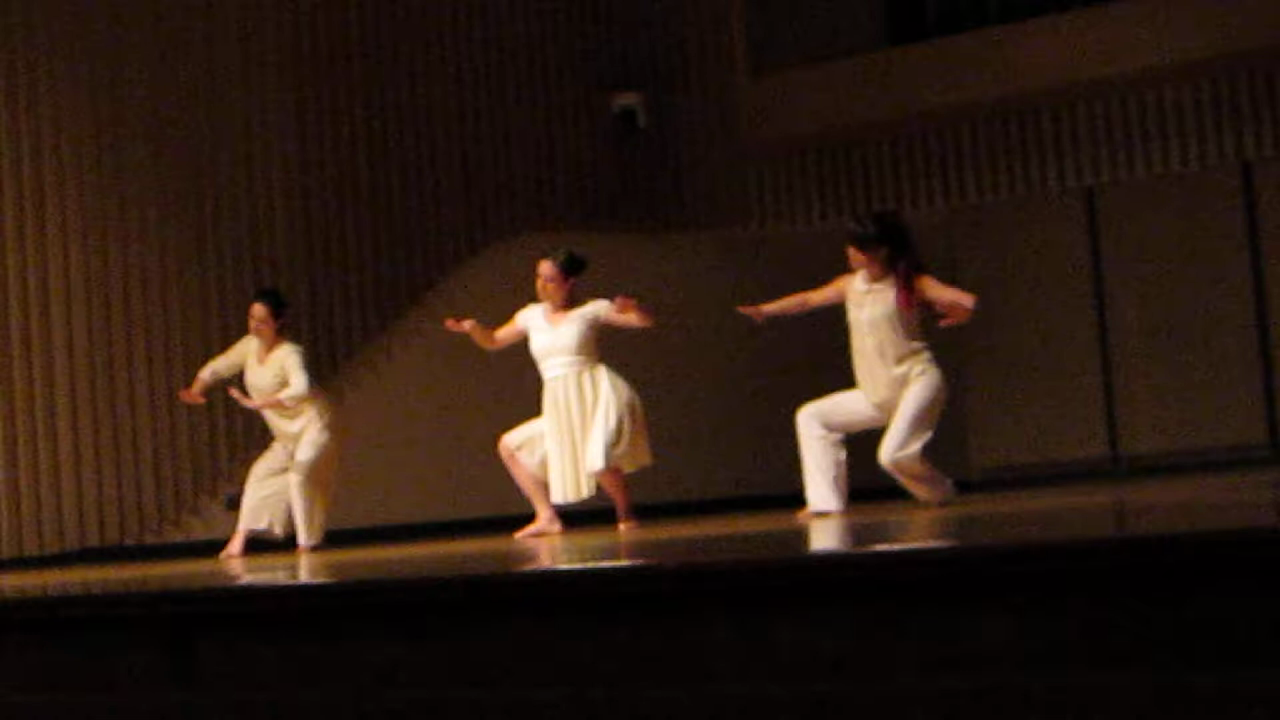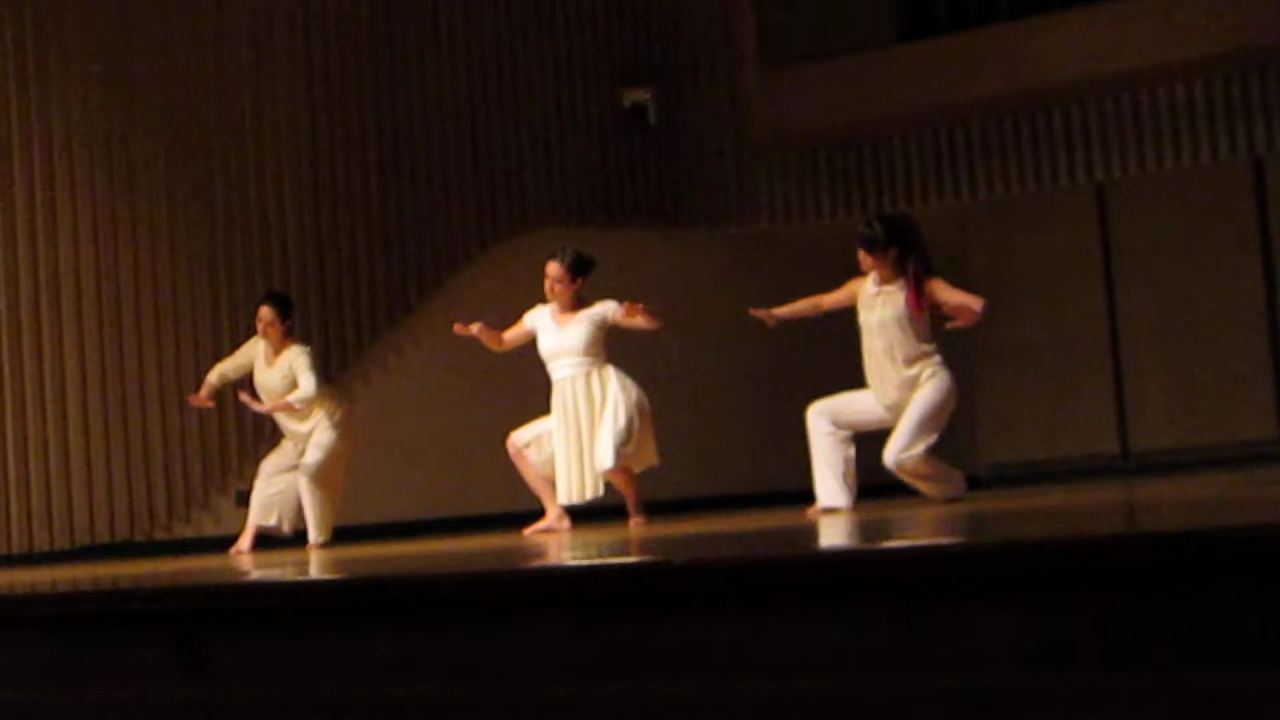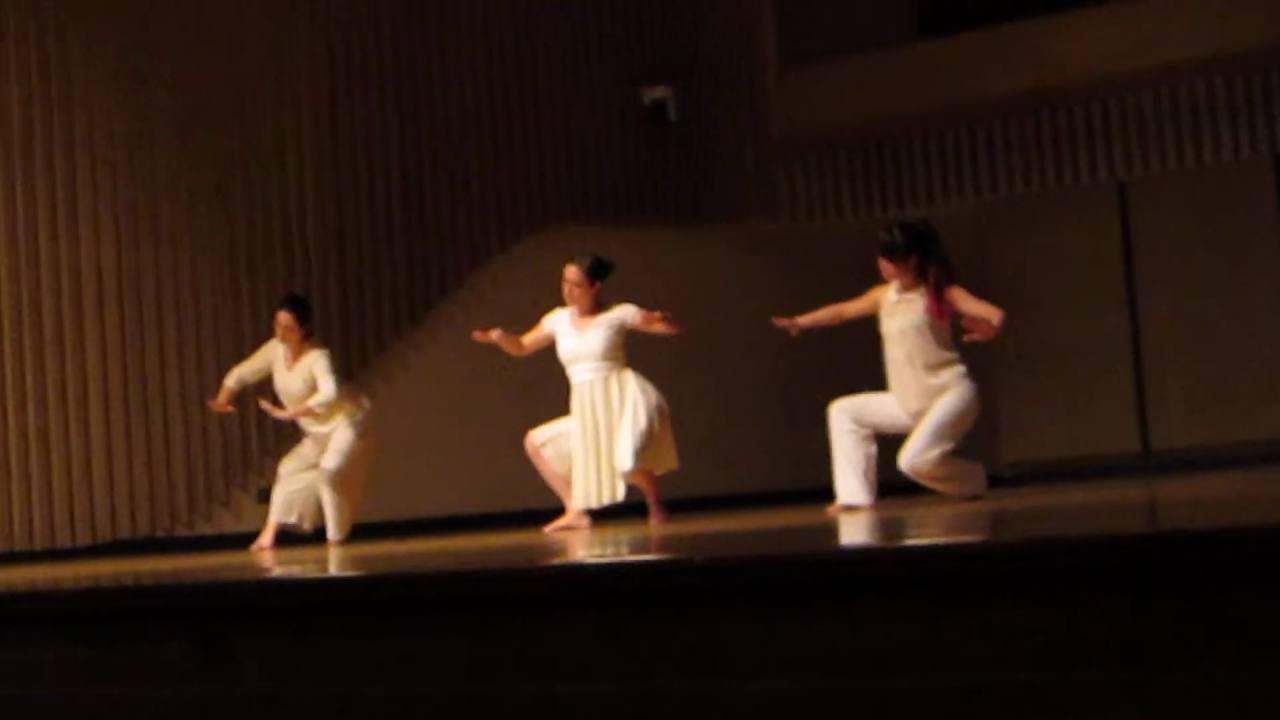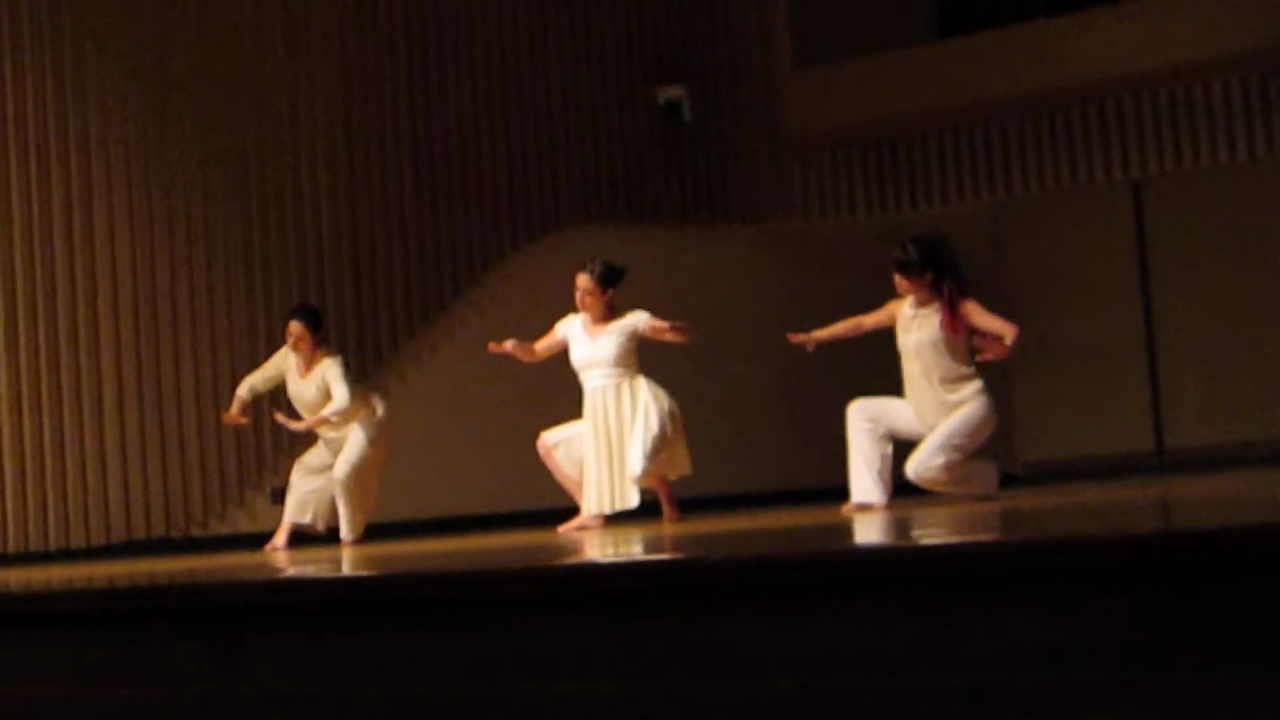
dt=0.2s
person 1, frame 1
left shoulder: (913, 284)
right shoulder: (850, 284)
left elbow: (968, 300)
right elbow: (808, 299)
left wrist: (964, 313)
right wrist: (764, 310)
left hip: (918, 381)
right hip: (877, 394)
left knee: (893, 454)
right knee: (811, 417)
left ankle: (940, 493)
right ankle: (826, 502)
person 1, frame 2
left shoulder: (923, 286)
right shoulder: (861, 287)
left elbow: (977, 303)
right elbow: (821, 302)
left wrist: (971, 316)
right wrist: (775, 313)
left hip: (929, 384)
right hip: (887, 396)
left knee: (898, 455)
right knee: (820, 414)
left ankle: (951, 486)
right ankle: (835, 498)
person 1, frame 3
left shoulder: (944, 294)
right shoulder: (883, 295)
left elbow: (996, 314)
right elbow: (844, 310)
left wrist: (991, 329)
right wrist: (798, 322)
left hip: (952, 393)
right hip: (908, 403)
left knee: (914, 460)
right knee: (843, 411)
left ankle: (972, 480)
right ankle: (856, 495)
person 1, frame 4
left shoulder: (960, 308)
right shoulder: (899, 308)
left elbow: (1010, 329)
right elbow: (860, 323)
left wrist: (1003, 347)
right wrist: (814, 336)
left hip: (968, 407)
right hip: (924, 413)
left knee: (921, 469)
right knee: (861, 411)
left ankle: (984, 477)
right ankle: (870, 495)
person 2, frame 1
left shoulder: (591, 309)
right shoulder: (532, 314)
left elbow: (646, 320)
right elbow: (492, 341)
left wrist: (632, 308)
right wrist: (471, 327)
left hip: (597, 396)
right hip: (560, 408)
left knee: (597, 462)
right knee: (509, 445)
left ankle: (625, 515)
right ankle: (547, 517)
person 2, frame 2
left shoulder: (599, 310)
right shoulder: (539, 315)
left elbow: (654, 323)
right elbow: (501, 342)
left wrist: (639, 312)
right wrist: (480, 331)
left hip: (605, 396)
right hip: (568, 408)
left knee: (606, 459)
right knee: (517, 443)
left ankle: (635, 509)
right ankle: (556, 514)
person 2, frame 3
left shoulder: (618, 313)
right shoulder: (558, 318)
left elbow: (672, 328)
right elbow: (520, 347)
left wrist: (657, 319)
right wrist: (499, 337)
left hip: (624, 400)
right hip: (588, 412)
left knee: (626, 461)
right knee: (535, 442)
left ankle: (655, 506)
right ankle: (576, 511)
person 2, frame 4
left shoulder: (631, 320)
right shoulder: (571, 325)
left elbow: (685, 334)
right elbow: (534, 353)
left wrist: (667, 328)
right wrist: (514, 346)
left hip: (636, 405)
right hip: (599, 417)
left knee: (638, 464)
right knee: (547, 443)
left ankle: (669, 504)
right ankle: (590, 512)
person 3, frame 1
left shoulder: (289, 353)
right shoulder: (250, 345)
left elbow: (300, 389)
right elbow: (217, 367)
left wrist: (255, 403)
right wrist: (196, 391)
left hip: (314, 423)
right hip: (286, 435)
left knee: (301, 474)
right knee: (260, 474)
left ankle: (308, 544)
right ankle: (240, 539)
person 3, frame 2
left shoulder: (298, 354)
right shoulder: (257, 346)
left elbow: (308, 391)
right elbow: (225, 369)
left wrist: (266, 407)
right wrist: (204, 394)
left hip: (325, 421)
right hip: (297, 434)
left knee: (309, 472)
right knee: (269, 471)
left ankle: (318, 541)
right ankle: (249, 534)
person 3, frame 3
left shoulder: (317, 357)
right shoulder: (275, 349)
left elbow: (329, 395)
right elbow: (243, 372)
left wrist: (287, 414)
right wrist: (223, 399)
left hip: (347, 419)
right hip: (318, 432)
left knee: (329, 469)
right knee: (290, 469)
left ankle: (337, 537)
right ankle: (271, 531)
person 3, frame 4
left shoulder: (330, 364)
right shoulder: (287, 357)
left elbow: (342, 402)
right elbow: (255, 381)
left wrist: (303, 424)
right wrist: (236, 409)
left hip: (363, 421)
right hip: (333, 434)
left knee: (344, 472)
right knee: (304, 470)
left ankle: (351, 537)
right ankle: (285, 531)
